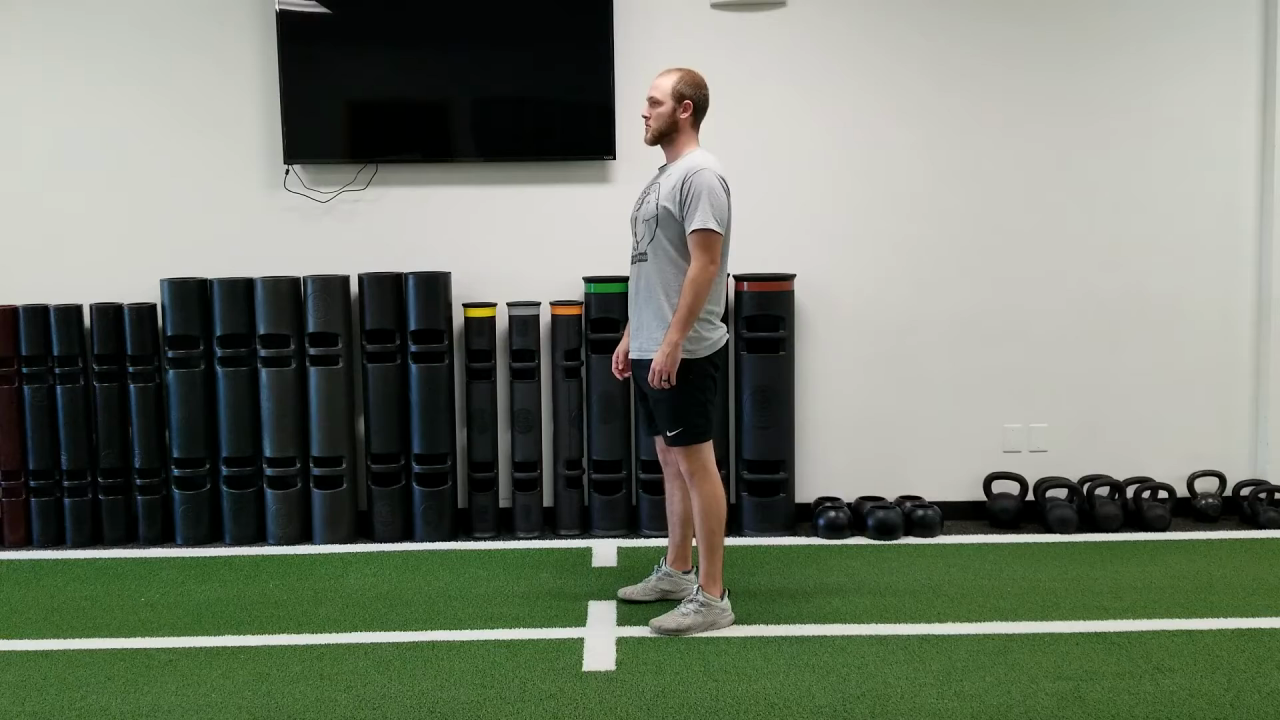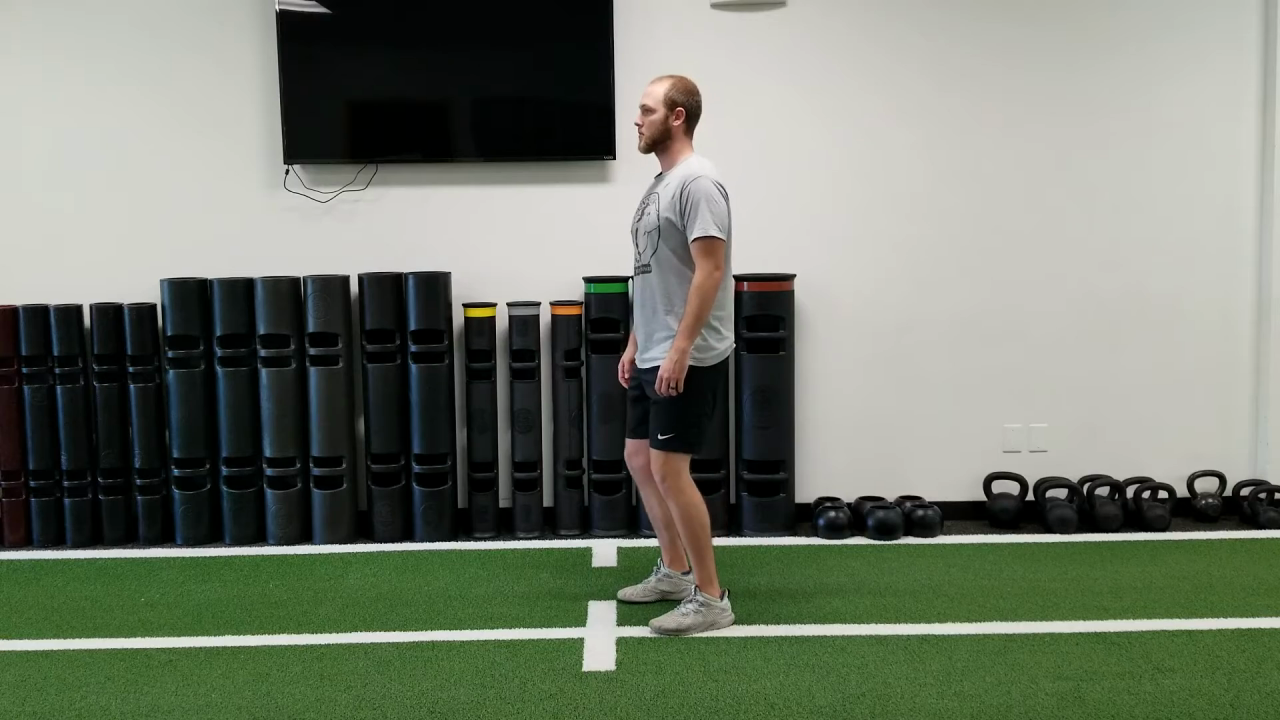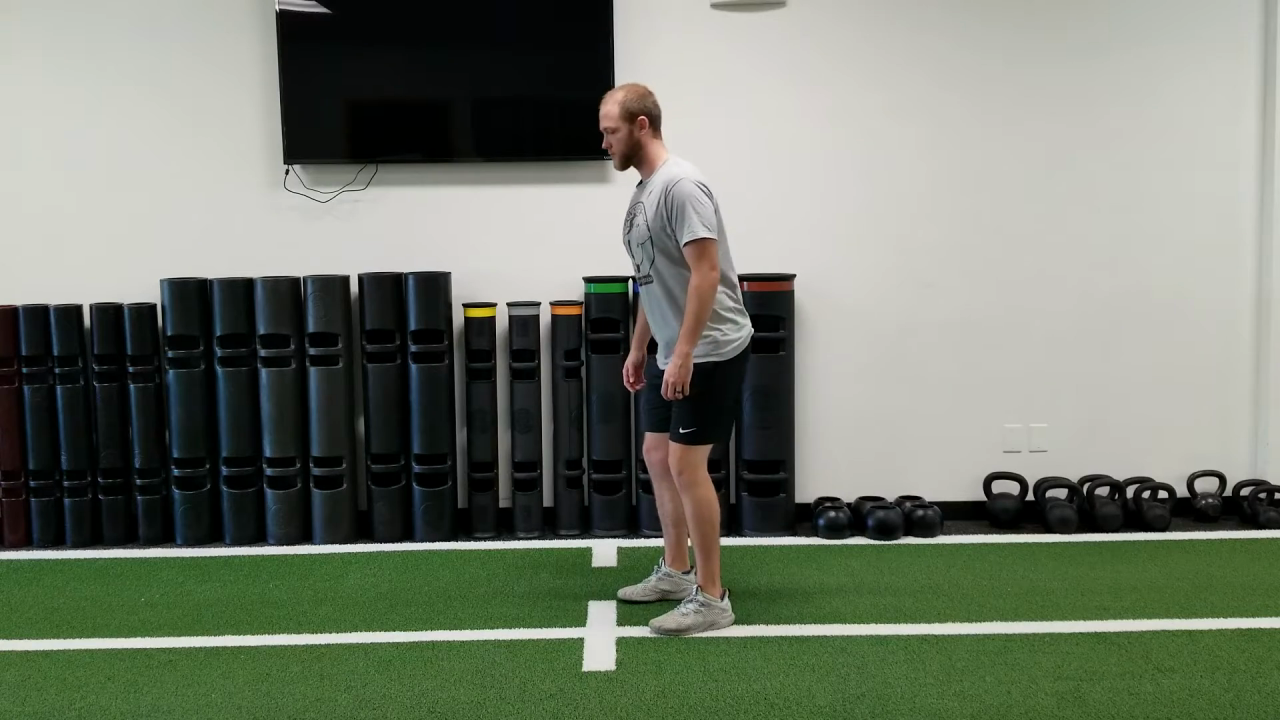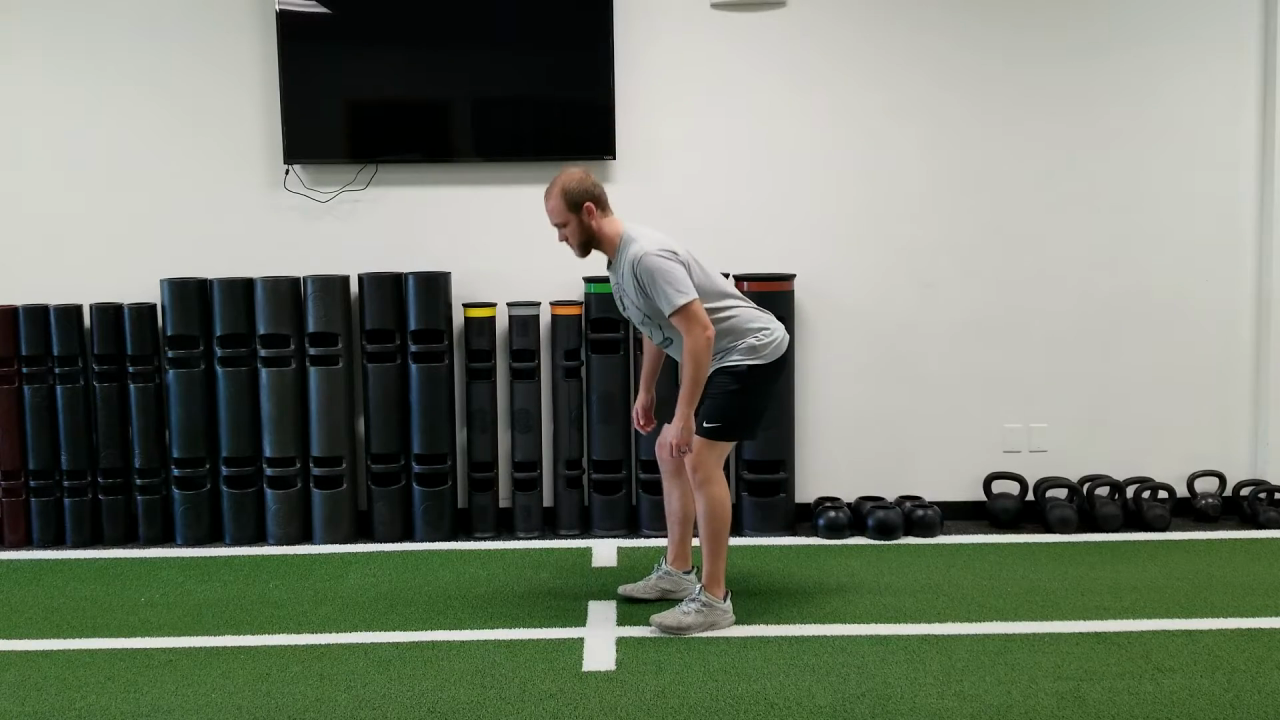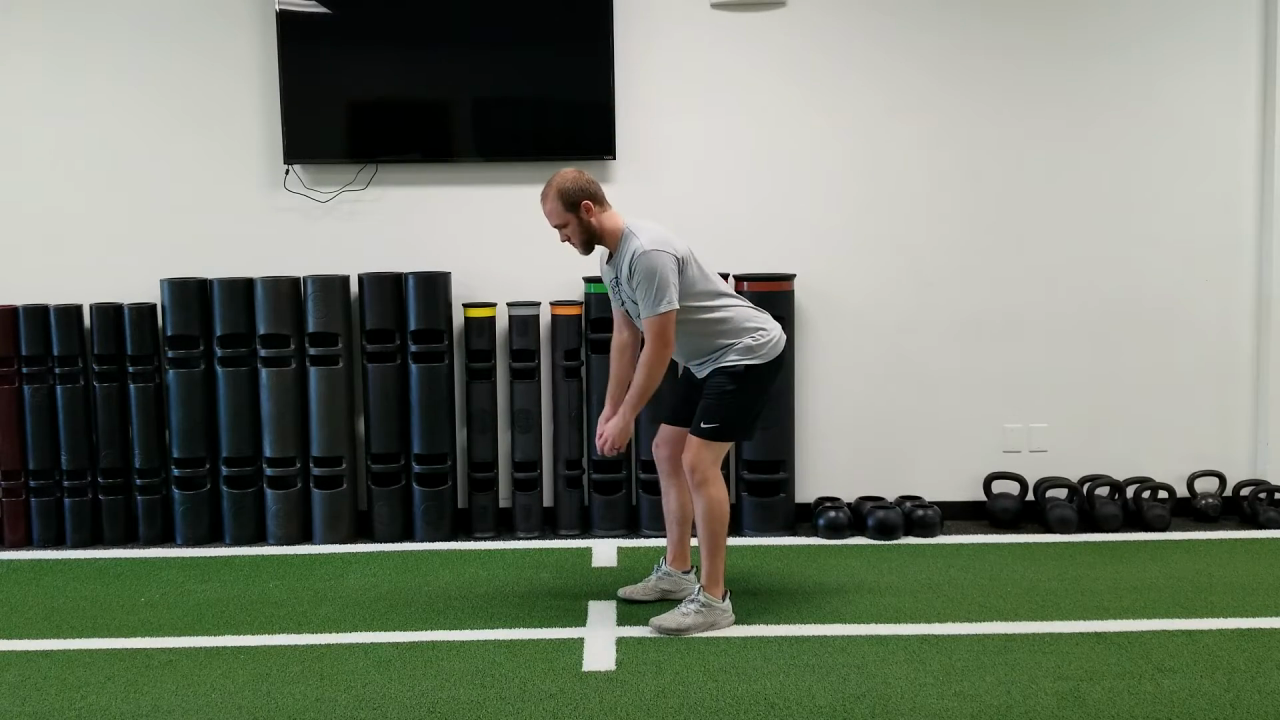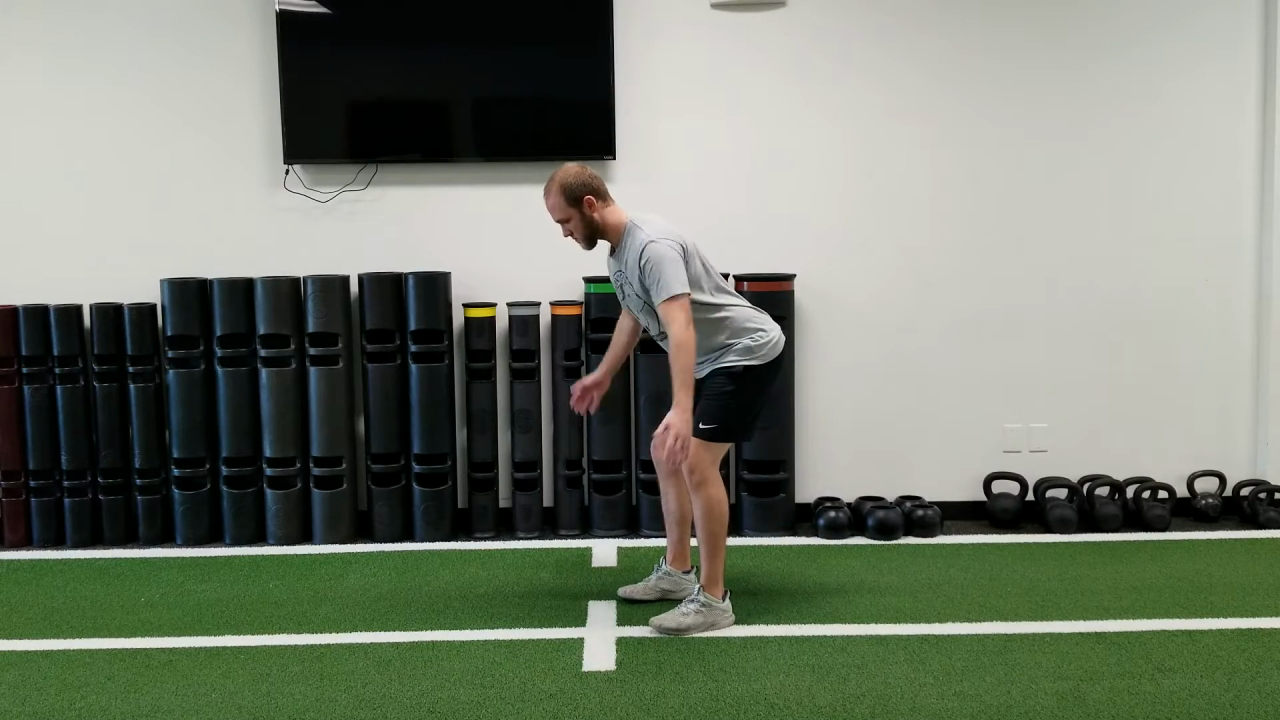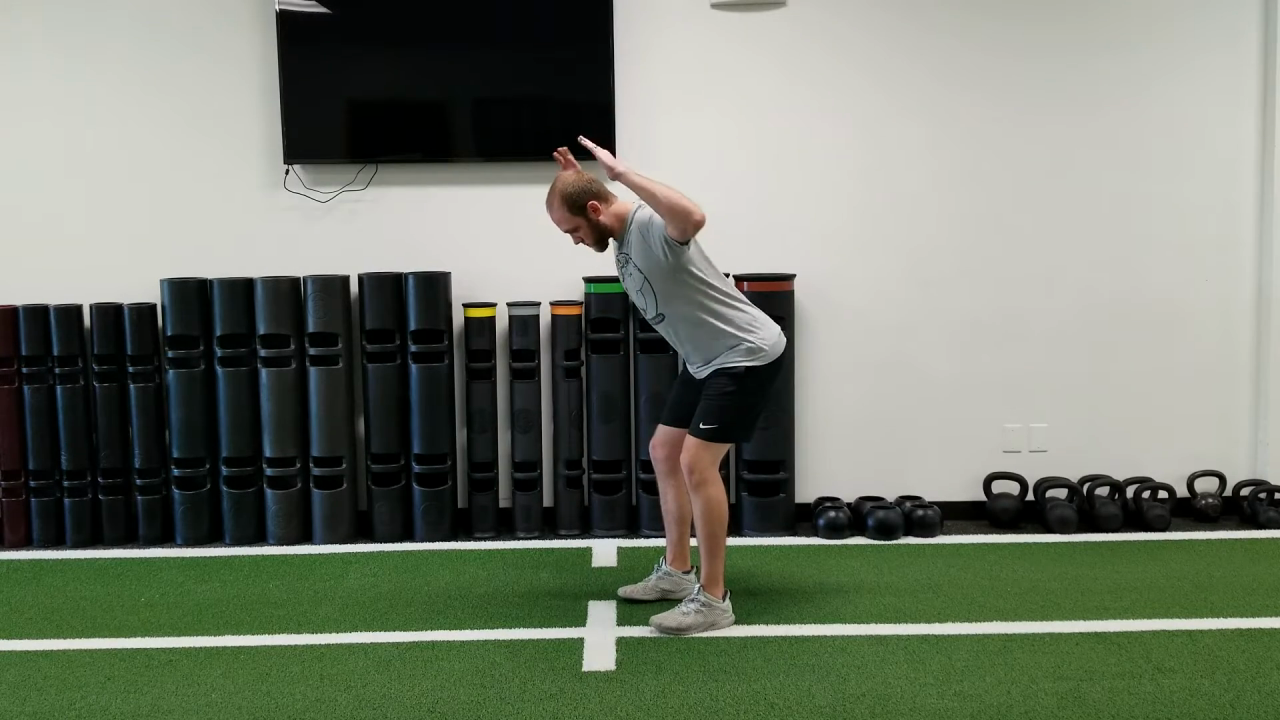
dt=0.7s
person 1, frame 1
left shoulder: (700, 174)
right shoulder: (665, 176)
left elbow: (703, 264)
left wrist: (672, 345)
right wrist: (631, 337)
left hip: (683, 353)
right hip: (653, 350)
left knee: (695, 465)
right knee: (670, 462)
left ankle: (711, 596)
right ankle: (675, 571)
person 1, frame 2
left shoulder: (696, 182)
right shoulder: (661, 183)
left elbow: (709, 271)
left wrist: (681, 350)
right wrist: (635, 346)
left hip: (686, 360)
right hip: (654, 357)
left knee: (668, 472)
right knee: (639, 461)
left ankle: (710, 596)
right ankle: (674, 571)
person 1, frame 3
left shoulder: (679, 184)
right shoulder: (644, 190)
left elbow: (705, 272)
left wrist: (684, 354)
right wrist: (638, 348)
left hip: (710, 352)
right hip: (677, 352)
left knee: (685, 465)
right knee: (657, 456)
left ankle: (711, 598)
right ankle: (675, 572)
person 1, frame 4
left shoulder: (646, 257)
right shoulder: (621, 258)
left elbow: (700, 333)
right elbow: (655, 327)
left wrist: (684, 416)
right wrist: (645, 392)
left hip: (752, 351)
right hip: (721, 354)
left knee: (700, 461)
right knee: (669, 454)
left ankle: (713, 598)
right ankle: (677, 571)
person 1, frame 5
left shoulder: (647, 253)
right shoulder: (612, 258)
left elbow: (660, 347)
right elbow: (626, 336)
left wrist: (626, 418)
right wrist: (609, 409)
left hip: (748, 352)
right hip: (710, 357)
left knee: (698, 463)
right knee: (667, 452)
left ankle: (713, 599)
right ankle: (677, 572)
person 1, frame 6
left shoulder: (651, 246)
right shoulder: (617, 252)
left elbow: (680, 329)
right elbow: (633, 318)
left wrist: (682, 409)
right wrist: (602, 377)
left hip: (747, 353)
right hip: (712, 357)
left knee: (697, 464)
right knee: (670, 459)
left ankle: (712, 598)
right ankle: (677, 571)
person 1, frame 7
left shoulder: (651, 223)
right shoulder: (624, 234)
left elbow: (692, 216)
left wrist: (621, 171)
right wrist: (577, 179)
left hip: (747, 355)
right hip: (707, 358)
left knee: (696, 463)
right knee: (663, 453)
left ankle: (713, 598)
right ankle: (677, 571)
